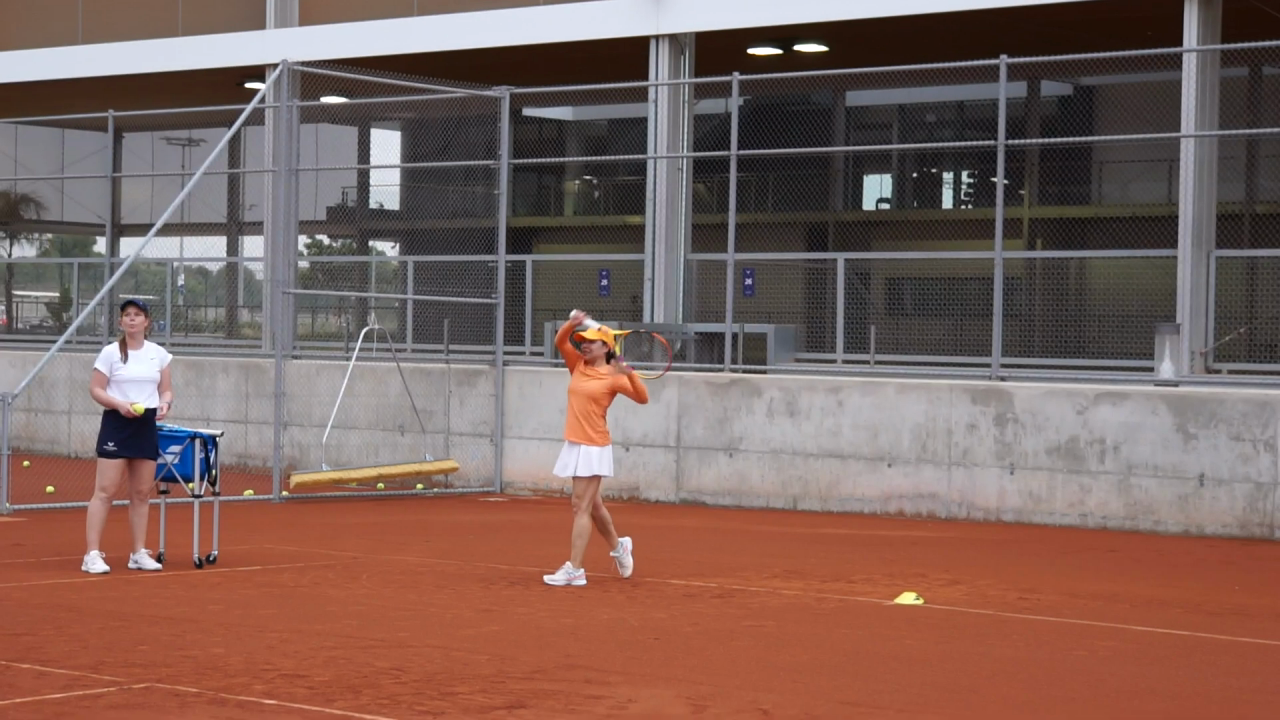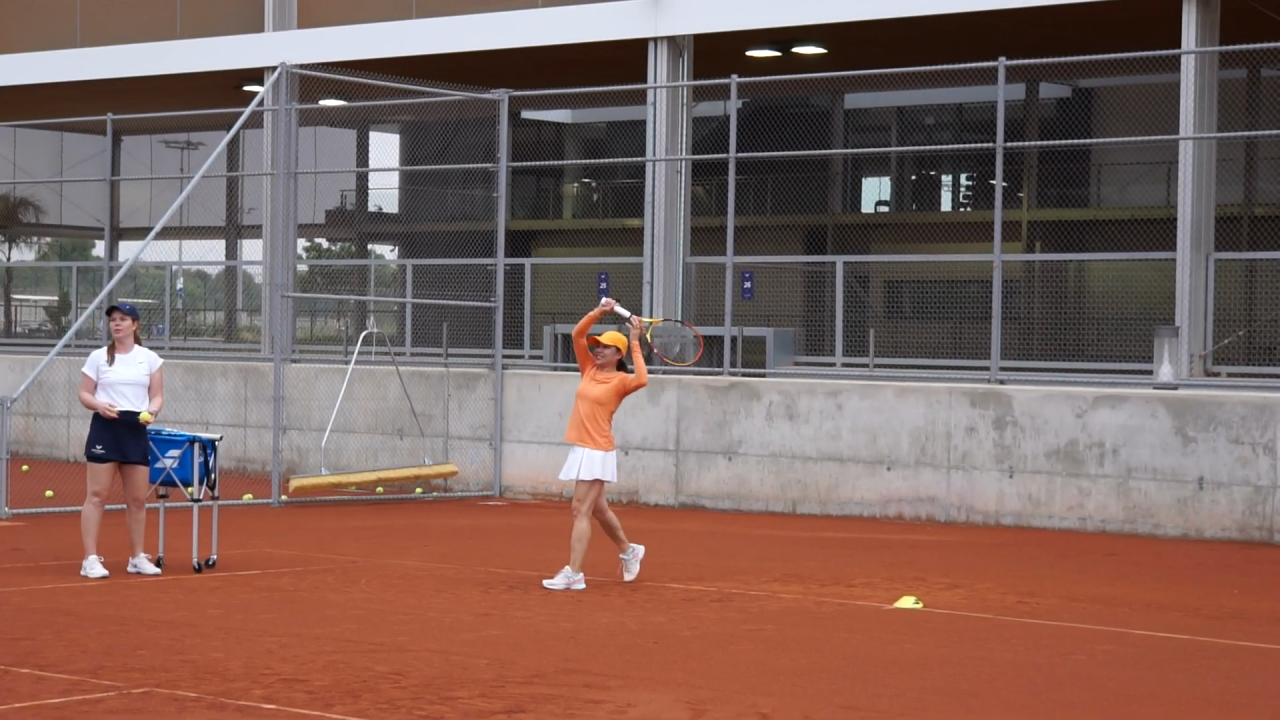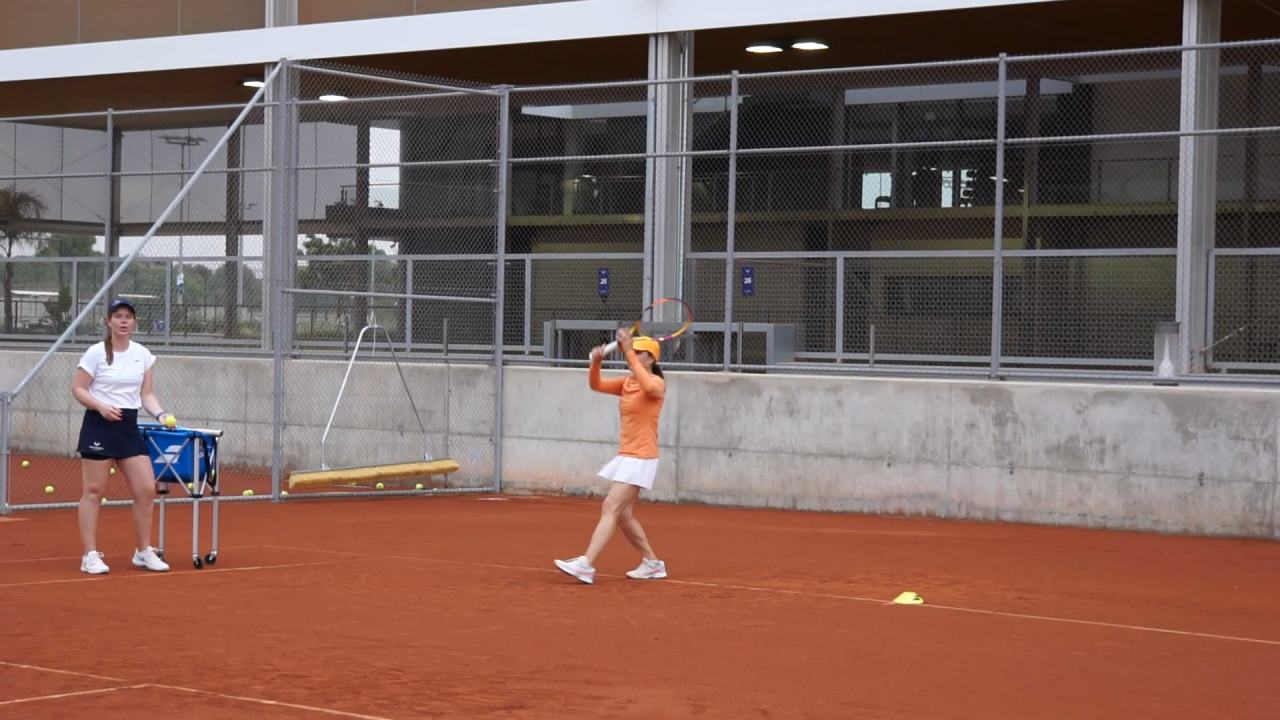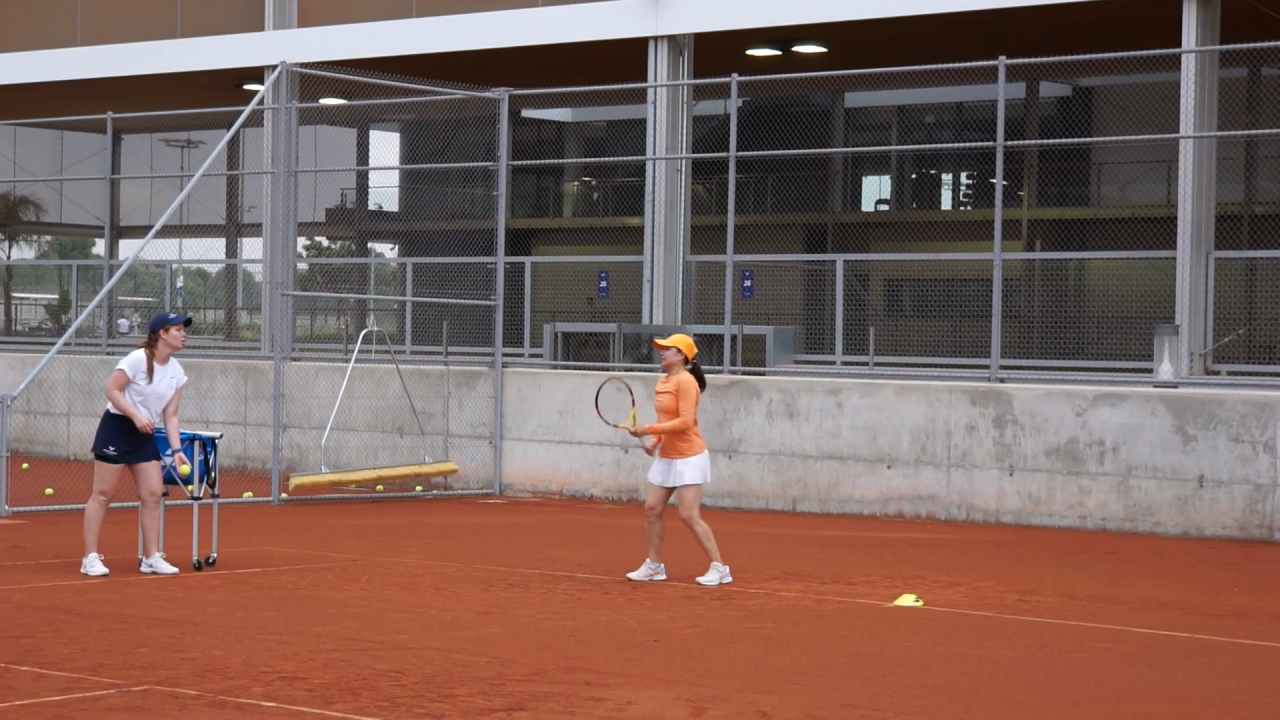
dt=0.4s
person 1, frame 1
left shoulder: (160, 354)
right shoulder: (110, 352)
left elbow: (166, 390)
right elbow: (95, 390)
left wrist: (165, 404)
right wrist: (119, 404)
left hip: (146, 427)
right hip: (116, 425)
left knee: (141, 494)
right knee: (105, 491)
left ankle: (138, 554)
right ankle: (92, 555)
person 1, frame 2
left shoulder: (150, 358)
right shoulder: (98, 357)
left elbow: (156, 396)
right elbow: (84, 393)
left wrist: (152, 412)
right wrist: (99, 405)
left hip: (136, 431)
right hip: (105, 429)
left knee: (138, 499)
right knee: (97, 495)
left ankle: (137, 558)
right ankle: (90, 559)
person 1, frame 3
left shoulder: (143, 355)
right shoulder: (96, 353)
left elbow: (146, 394)
right elbow: (78, 389)
left wrist: (161, 414)
right wrist: (100, 406)
left hip: (129, 427)
right hip: (99, 426)
left knee: (146, 490)
right knee: (94, 492)
left ankle: (144, 552)
right ankle: (90, 555)
person 1, frame 4
left shoulder: (177, 371)
right shoulder: (138, 359)
left elbow: (170, 415)
right elbow: (112, 390)
left wrist: (177, 449)
right wrist: (136, 416)
left hip: (144, 436)
right hip: (116, 429)
left knee: (153, 495)
right knee: (103, 494)
left ankle: (152, 558)
right ankle: (91, 557)
person 2, frame 1
left shoulder: (614, 376)
right shoulder: (578, 365)
left elbow: (642, 399)
right elbow: (560, 341)
left wrist: (629, 373)
right wrist: (572, 322)
left hip: (593, 448)
right hip: (575, 445)
left knee: (580, 507)
right knee: (592, 504)
left ankle: (574, 570)
right ankle: (618, 547)
person 2, frame 2
left shoulder: (621, 381)
right shoulder: (589, 370)
left elbow: (642, 379)
right elbow: (577, 335)
left wrist: (635, 341)
right wrist: (598, 312)
left hip: (597, 452)
right hip: (582, 450)
left knee: (580, 511)
right knee: (598, 508)
left ankle: (573, 574)
right ankle: (629, 551)
person 2, frame 3
left shoulder: (657, 384)
right shoulder: (625, 382)
left elbow: (647, 387)
right elbow: (596, 385)
left wrist: (633, 355)
right wrist: (595, 364)
left hip: (640, 459)
right hip: (625, 457)
left knee: (611, 509)
right knee: (623, 513)
left ankle: (585, 564)
right ankle: (652, 563)
person 2, frame 4
left shoulder: (685, 381)
right shoulder: (663, 381)
left elbow: (685, 422)
left wrist: (649, 430)
right wrist: (655, 441)
left hip: (689, 457)
right hip: (667, 458)
left knee: (689, 515)
right knee: (652, 509)
left ankle: (719, 567)
right ankle: (653, 565)
